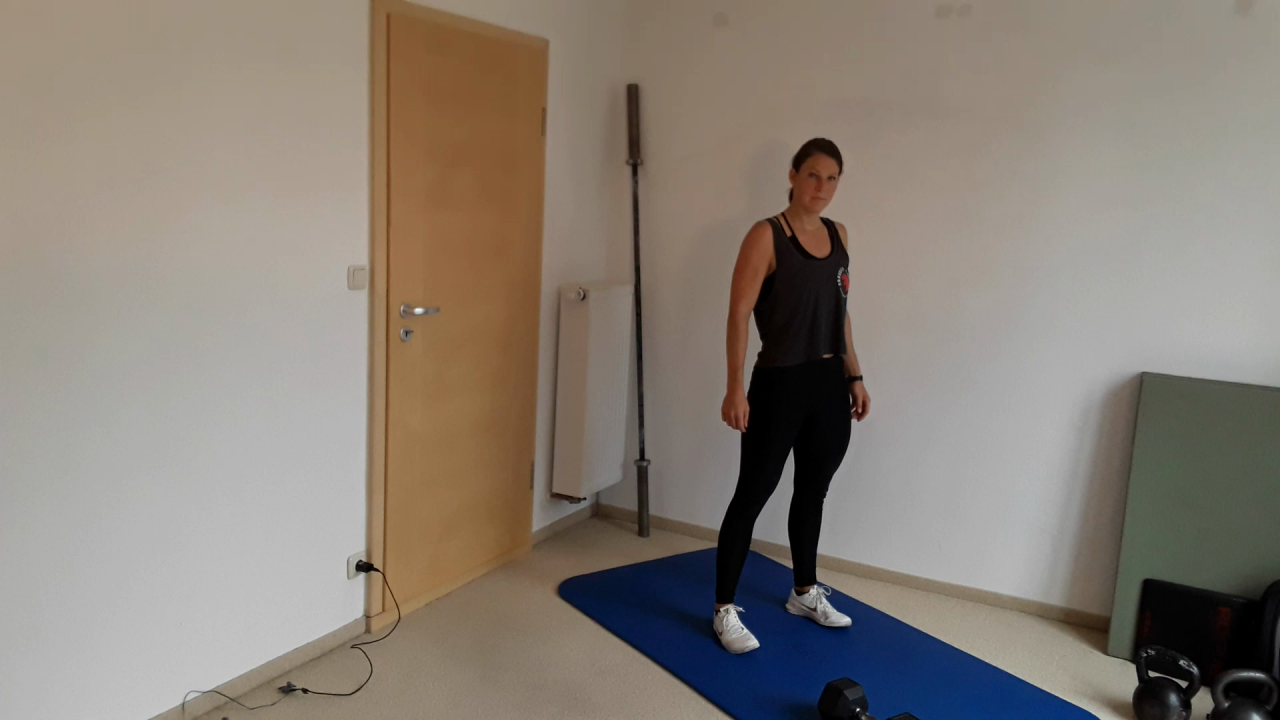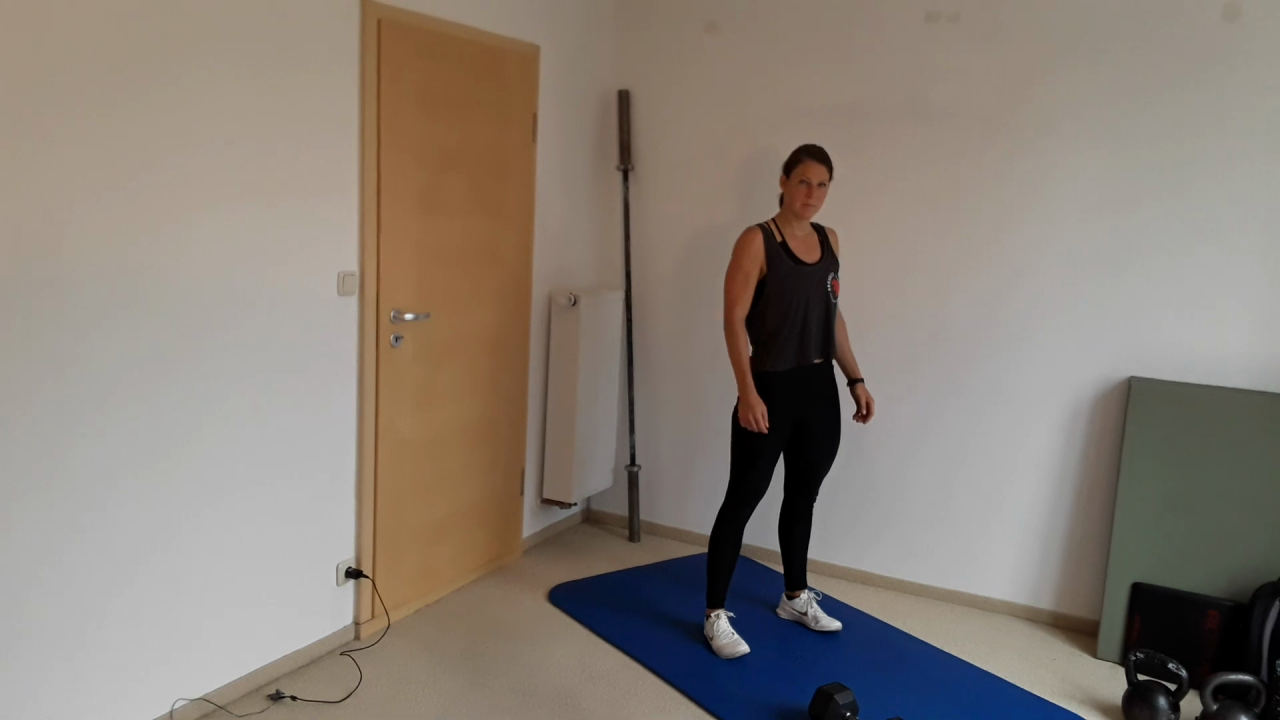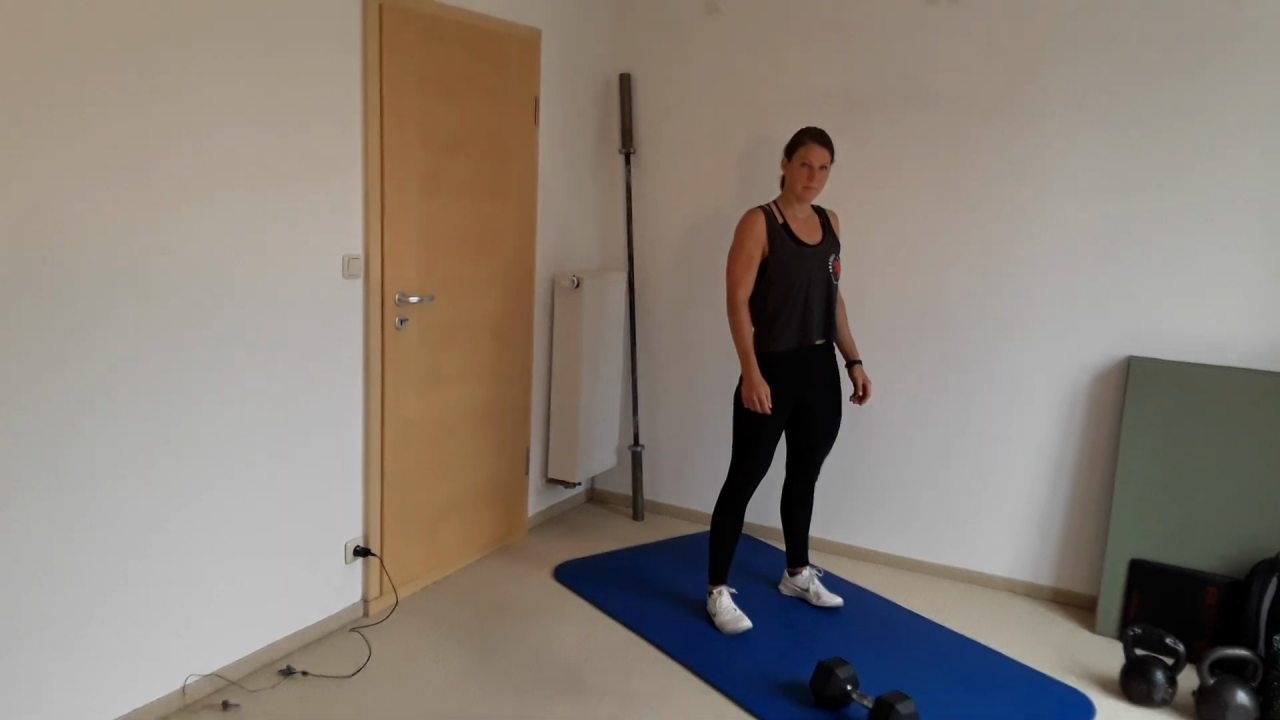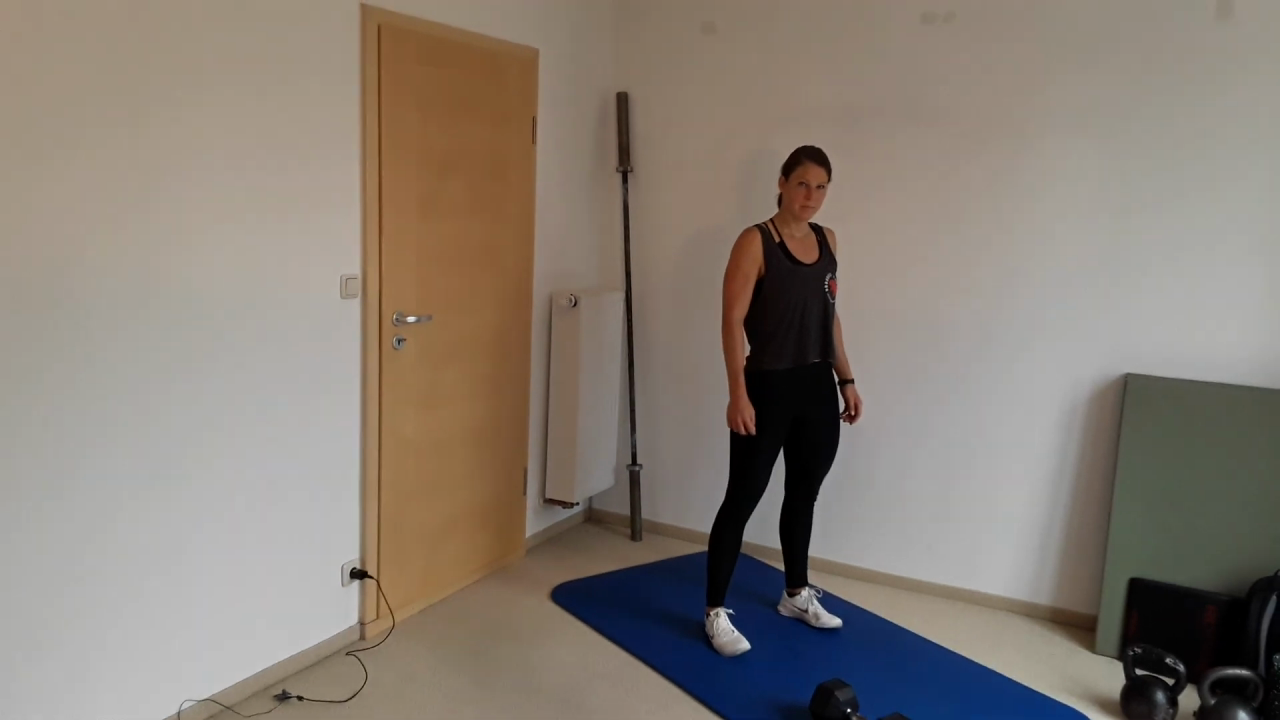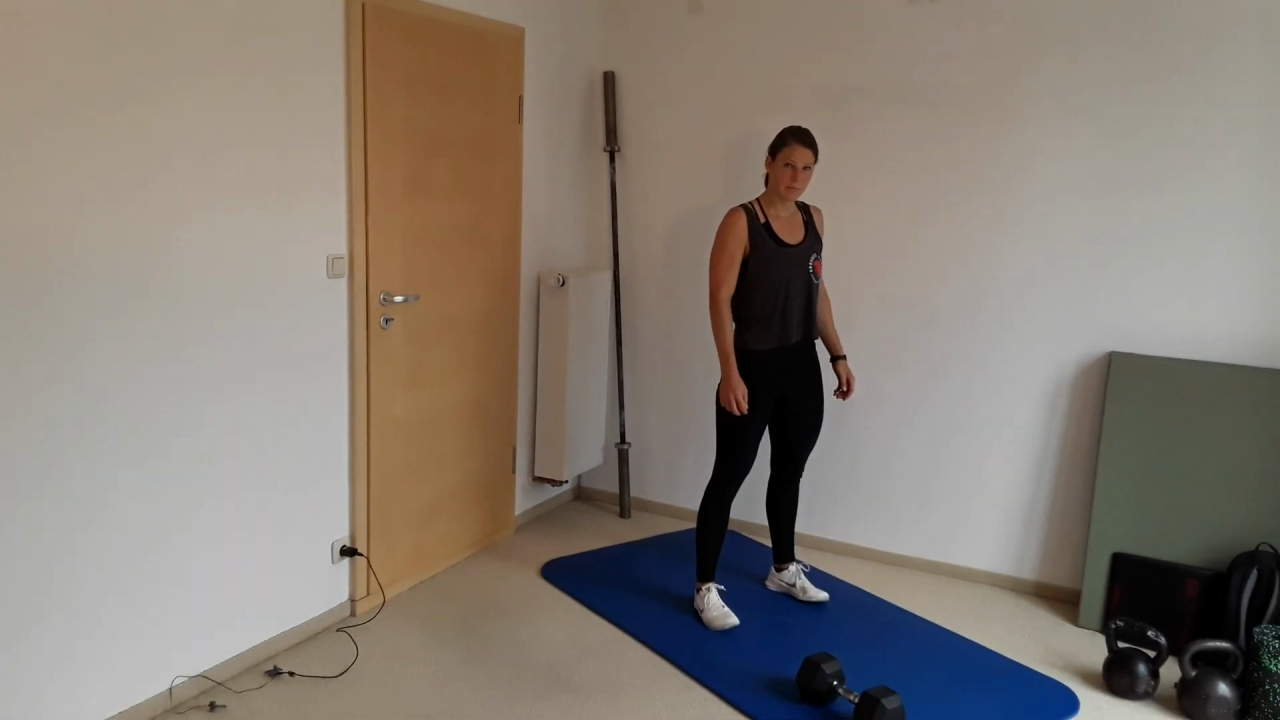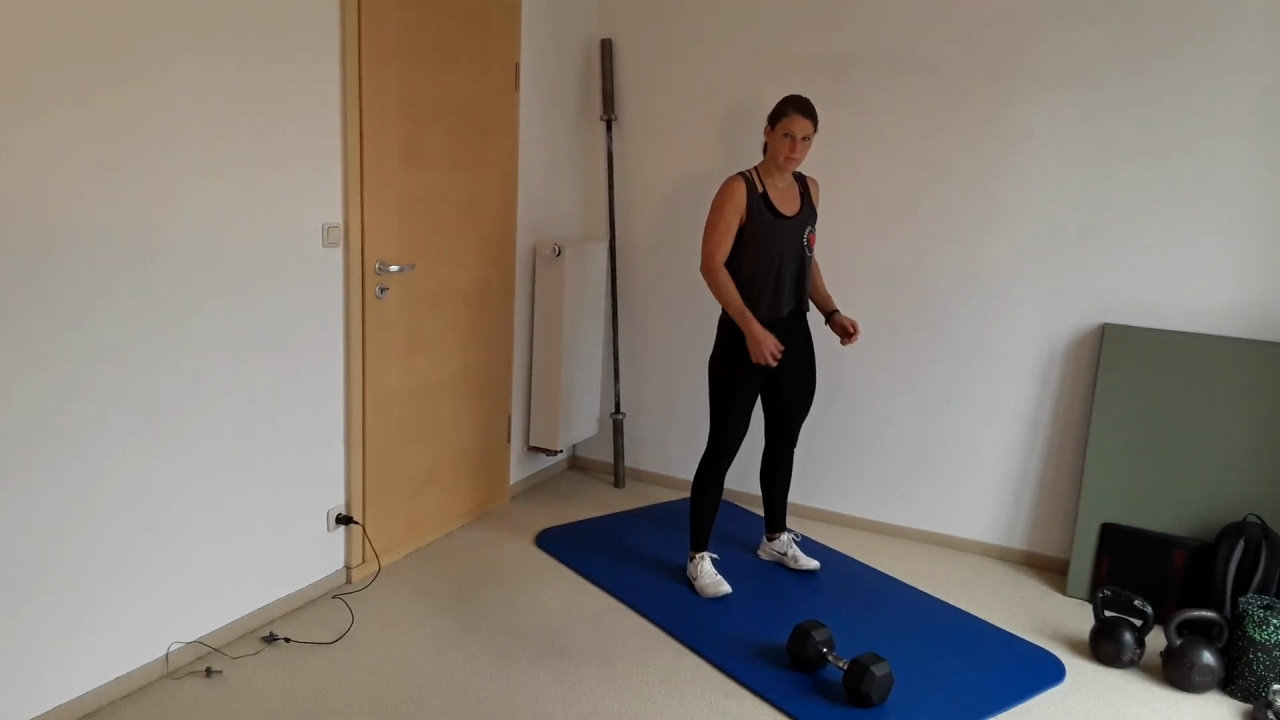
dt=0.3s
person 1, frame 1
left shoulder: (839, 235)
right shoulder: (766, 236)
right elbow: (739, 313)
left wrist: (855, 377)
right wrist: (736, 387)
left hip: (829, 384)
right hip: (780, 383)
left knee: (813, 492)
right knee: (753, 495)
left ankle: (805, 593)
right ankle: (725, 609)
person 1, frame 2
left shoulder: (829, 239)
right shoulder: (756, 241)
right elbow: (734, 320)
left wrist: (855, 379)
right wrist: (747, 391)
left hip: (819, 389)
right hip: (772, 388)
left knee: (803, 497)
right knee: (742, 500)
left ankle: (795, 597)
right ankle: (716, 614)
person 1, frame 3
left shoulder: (830, 223)
right shoulder: (758, 223)
right elbow: (738, 301)
left wrist: (854, 361)
right wrist: (750, 372)
left hip: (820, 370)
right hip: (774, 368)
left knee: (804, 475)
right knee: (744, 479)
left ankle: (797, 574)
right ankle: (718, 590)
person 1, frame 4
left shoulder: (827, 239)
right shoulder: (755, 241)
right elbow: (733, 320)
left wrist: (846, 380)
right wrist: (738, 393)
left hip: (818, 388)
right hip: (769, 387)
left knee: (804, 495)
right knee: (742, 498)
left ankle: (797, 594)
right ankle: (716, 612)
person 1, frame 5
left shoulder: (814, 219)
right shoulder: (741, 222)
right elbow: (720, 301)
left wrist: (837, 355)
right wrist: (730, 372)
left hip: (802, 366)
right hip: (755, 366)
left knee: (789, 471)
right knee: (730, 476)
left ankle: (784, 569)
right ankle: (705, 588)
person 1, frame 6
left shoulder: (809, 189)
right shoulder: (738, 190)
right elbow: (713, 265)
left wrist: (832, 313)
right wrist: (750, 328)
left hip: (794, 336)
right hip: (744, 337)
left knee: (784, 441)
right knee: (724, 447)
left ankle: (776, 538)
right ankle: (699, 556)
